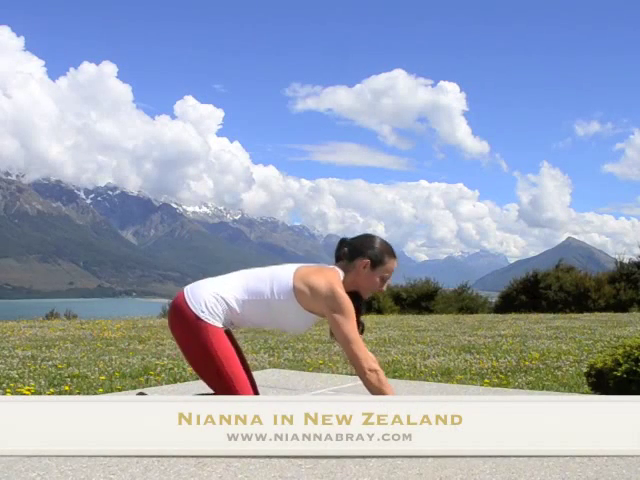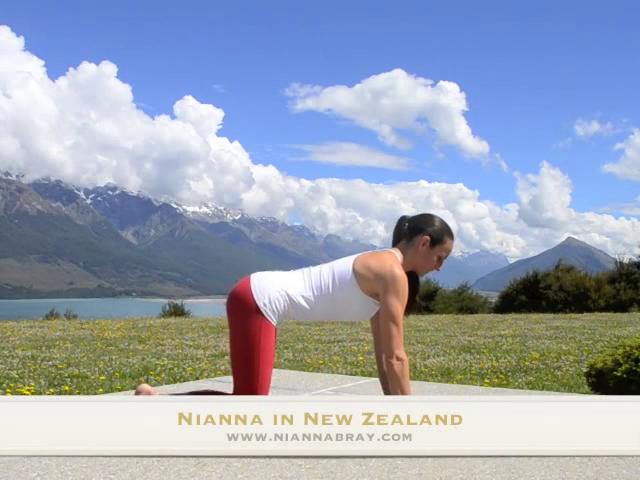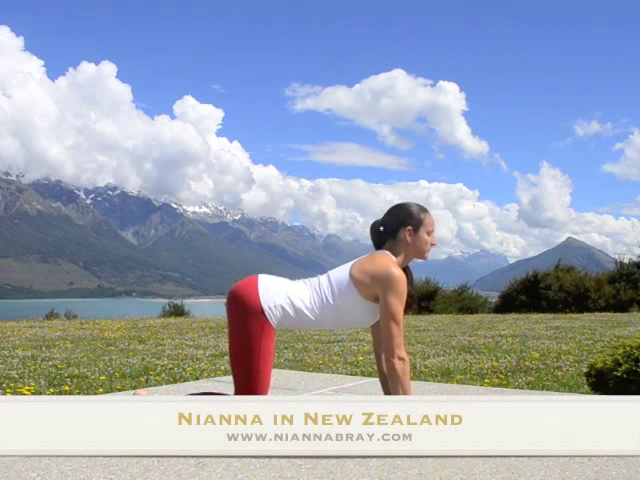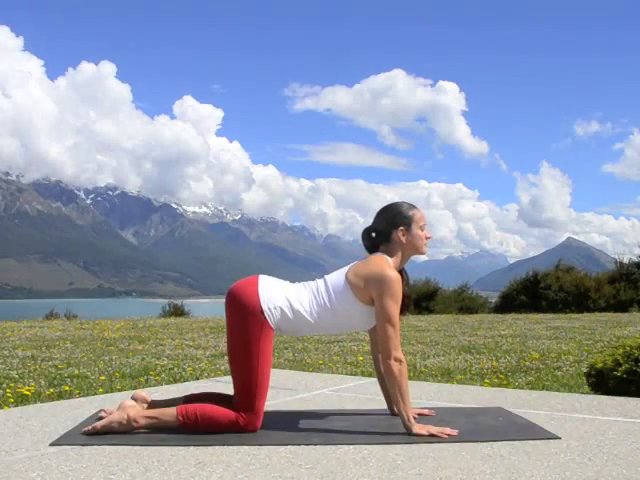
dt=1s
person 1, frame 1
left shoulder: (328, 283)
right shoulder: (332, 290)
left elbow: (364, 356)
right elbow: (366, 368)
left hip: (202, 308)
right hip: (197, 311)
person 1, frame 2
left shoulder: (381, 269)
right shoulder: (393, 272)
left elbow: (383, 354)
right elbow: (395, 357)
left hip: (256, 297)
right hip: (257, 299)
left ankle: (154, 398)
person 1, frame 3
left shoulder: (385, 268)
right shoulder: (392, 274)
left elbow: (382, 352)
right elbow: (395, 356)
left hip: (257, 296)
right hip: (257, 301)
person 1, frame 4
left shoulder: (378, 269)
right shoulder: (387, 275)
left elbow: (379, 352)
right elbow: (392, 357)
left wrist: (396, 406)
right wrist: (410, 422)
left hip: (257, 298)
right hip: (257, 302)
left knee: (245, 404)
right knee: (247, 418)
left ankle: (146, 403)
right ankle: (135, 417)
